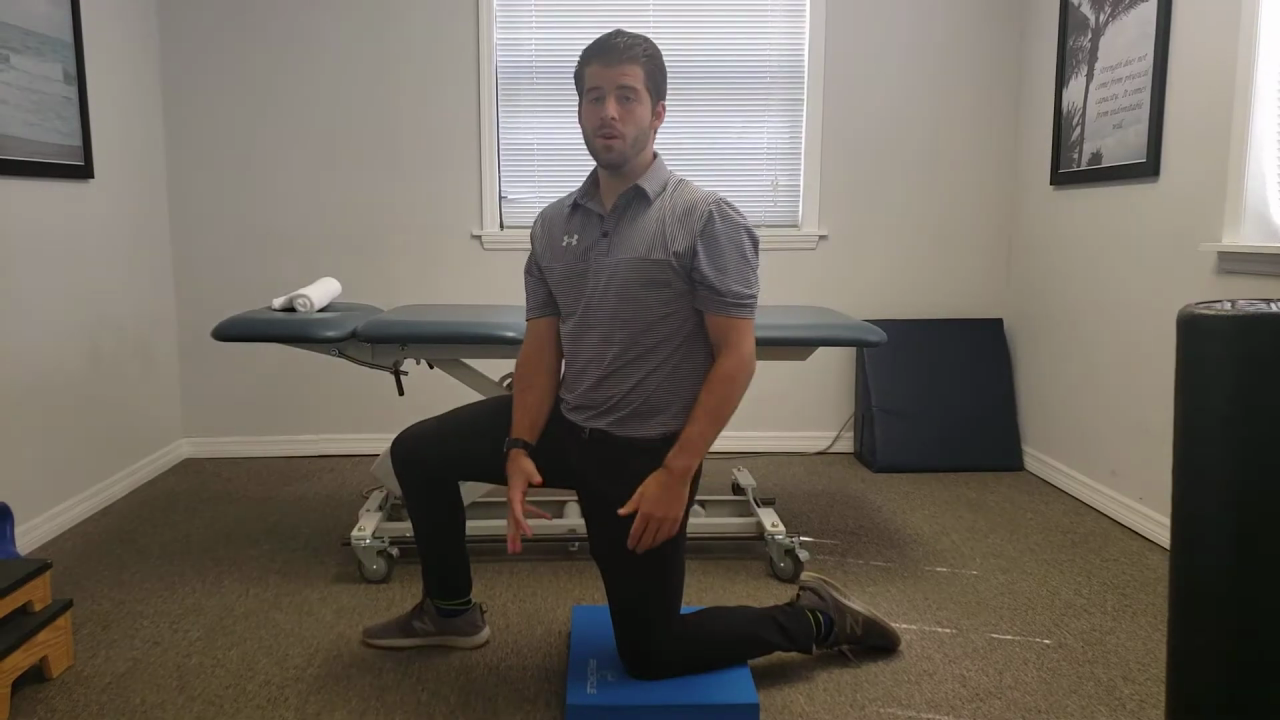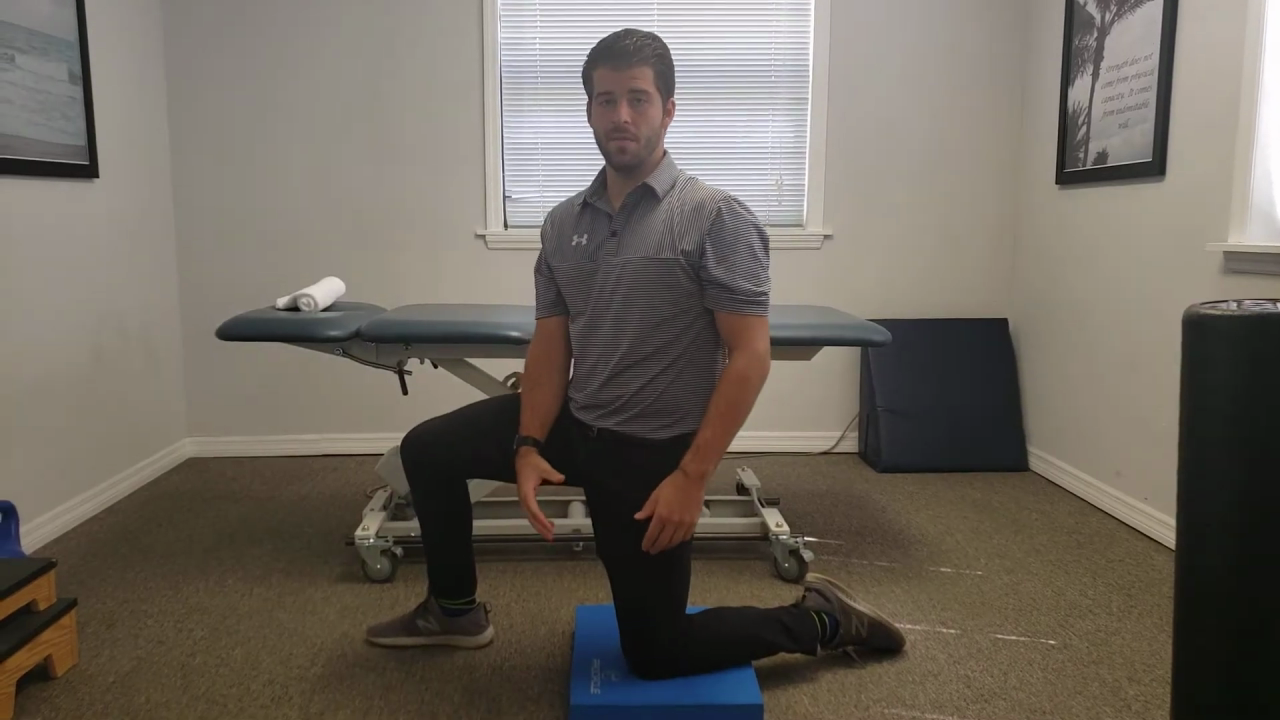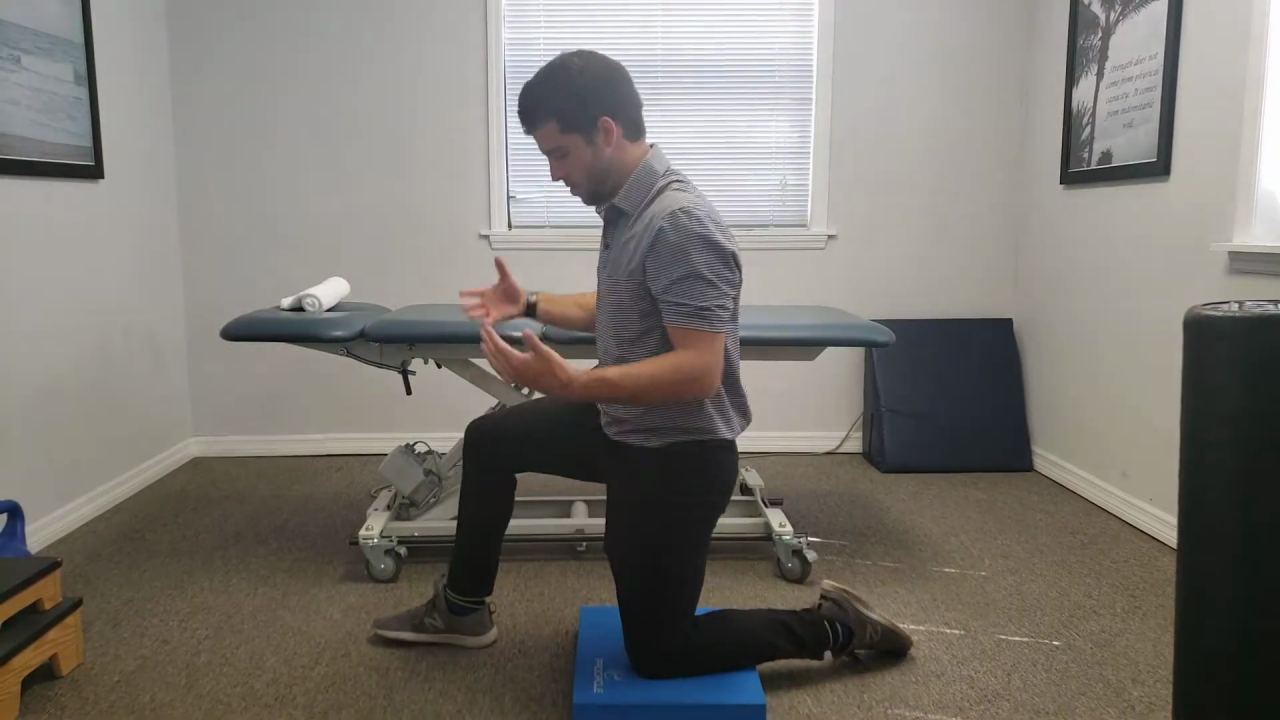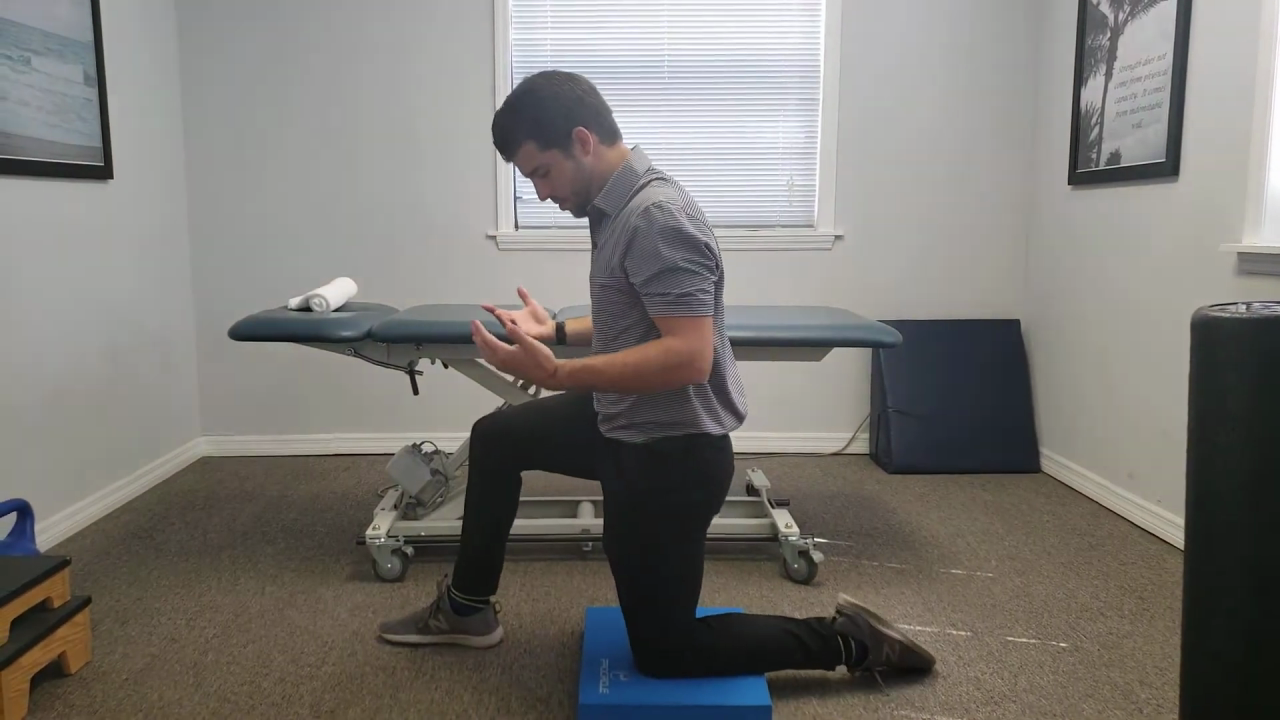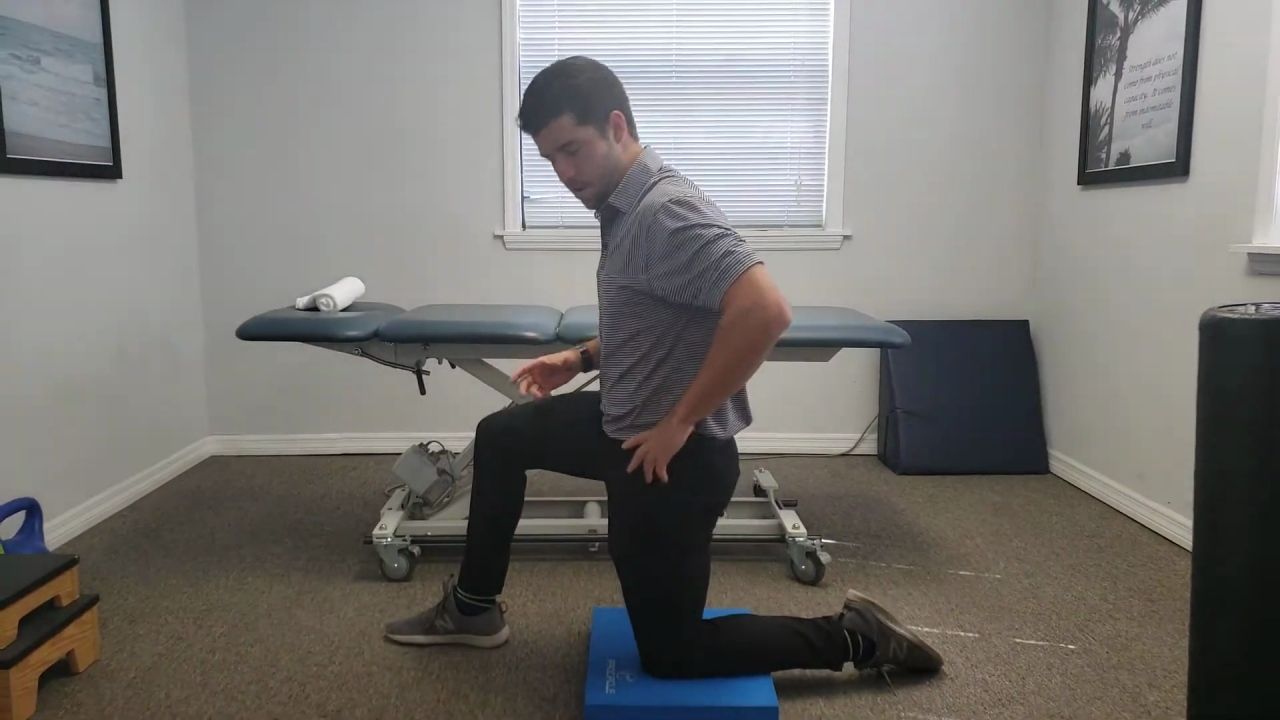
dt=1s
person 1, frame 1
left shoulder: (705, 220)
right shoulder: (553, 224)
left elbow: (736, 356)
right elbow: (542, 346)
left wrist: (677, 471)
right wrist: (519, 449)
left hip: (643, 453)
right hip: (567, 425)
left knee: (650, 654)
right knee: (417, 451)
left ankle: (815, 617)
right ankle: (450, 610)
person 1, frame 2
left shoulder: (715, 217)
right shoulder: (563, 222)
left elbow: (749, 357)
right elbow: (551, 345)
left wrist: (692, 475)
right wrist: (528, 445)
left hip: (653, 452)
right hip: (577, 425)
left knee: (655, 654)
right knee: (428, 449)
left ankle: (820, 619)
right ankle: (454, 610)
person 1, frame 3
left shoulder: (680, 224)
right shoulder: (623, 209)
left elbow: (699, 371)
left wrist: (573, 385)
right wrist: (531, 306)
left hip: (679, 458)
right hip: (623, 428)
left knee: (657, 652)
right knee: (490, 439)
left ankle: (831, 626)
right ankle: (463, 608)
person 1, frame 4
left shoulder: (657, 218)
right shoulder: (619, 206)
left elbow: (688, 356)
left wrist: (556, 374)
right wrist: (554, 330)
left hip: (673, 453)
right hip: (627, 426)
left knee: (663, 650)
right knee: (495, 438)
left ankle: (844, 639)
right ankle: (466, 608)
person 1, frame 5
left shoulder: (667, 212)
right shoulder: (627, 206)
left elbow: (765, 311)
left wrist: (681, 423)
right wrist: (581, 359)
left hip: (675, 458)
right hip: (627, 425)
left knee: (670, 653)
right knee: (500, 437)
left ankle: (851, 635)
right ankle: (473, 609)
